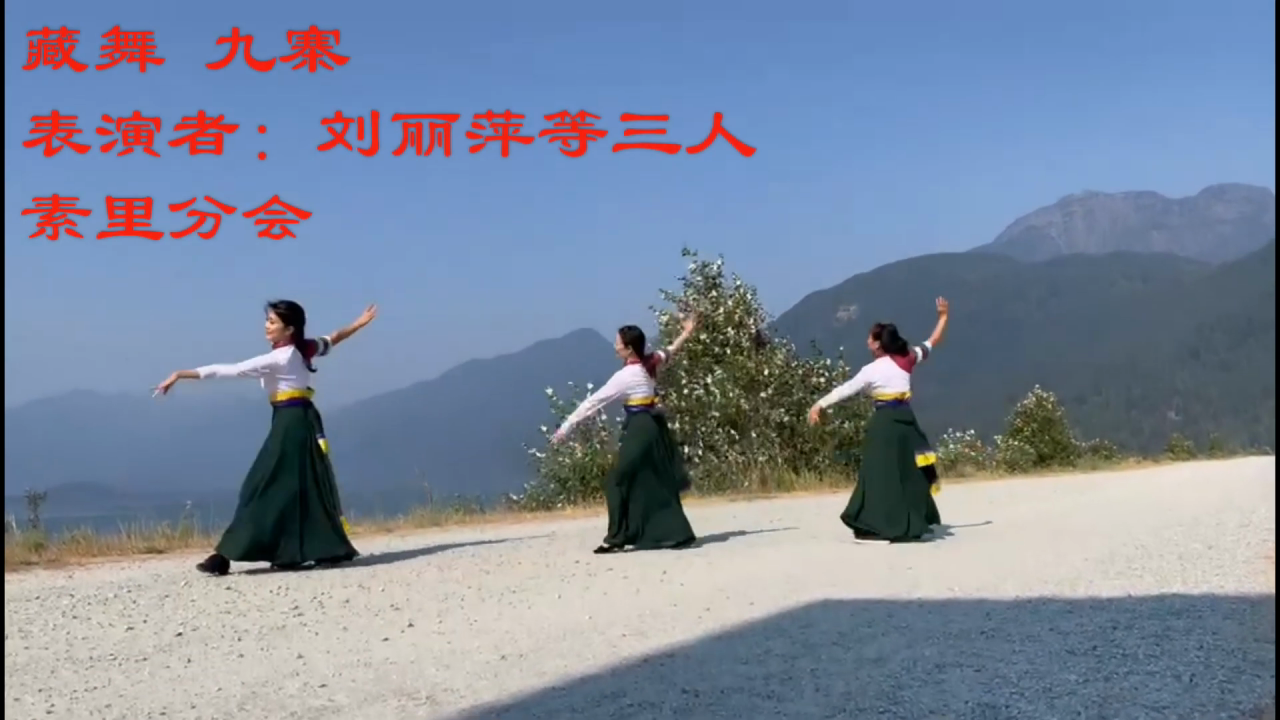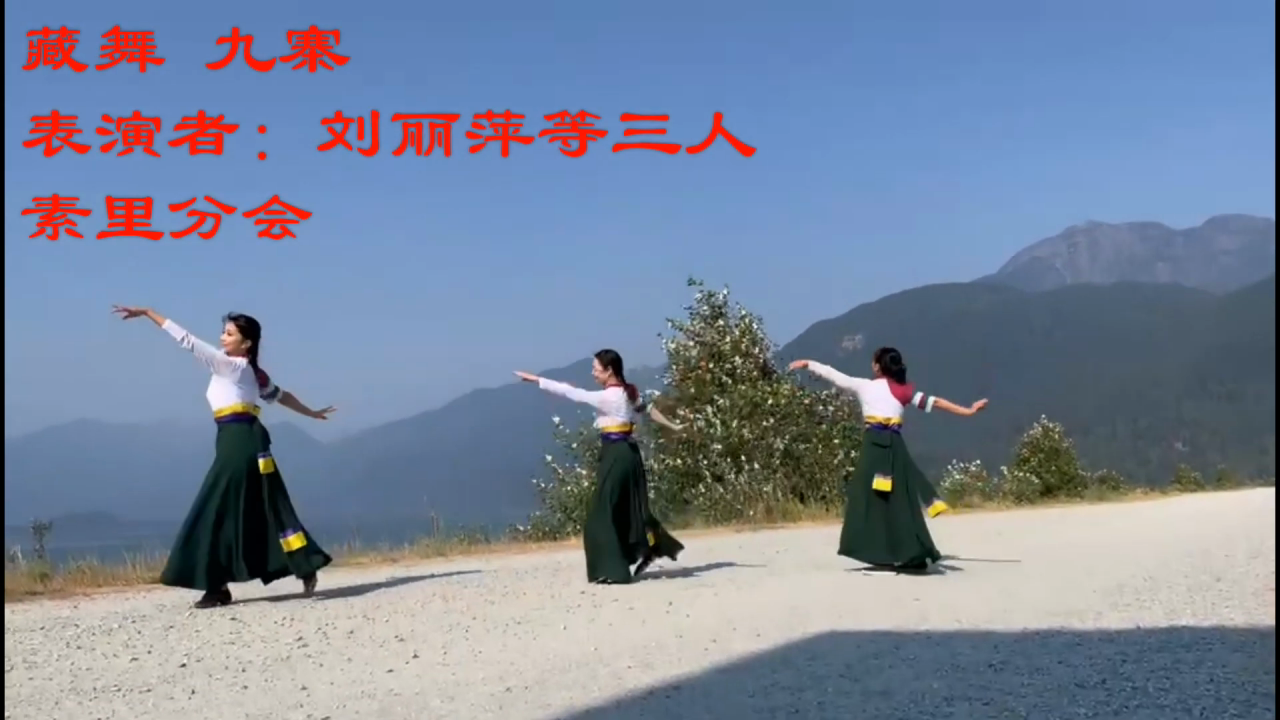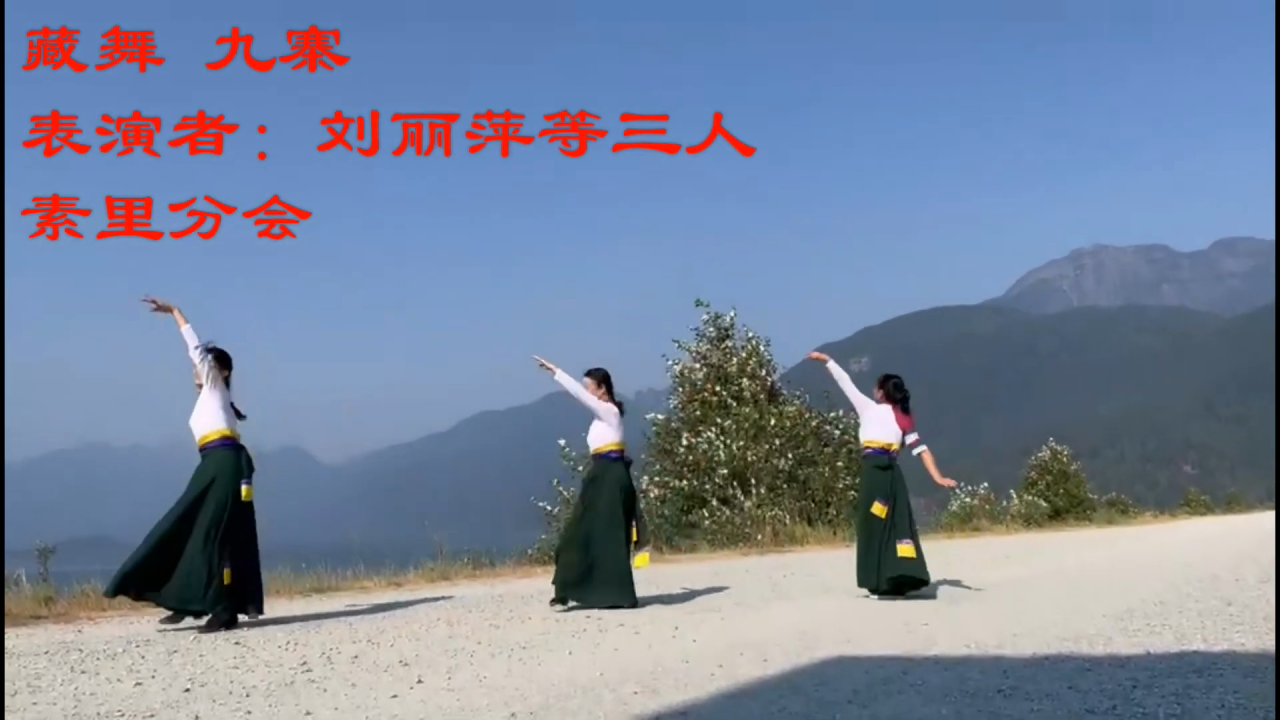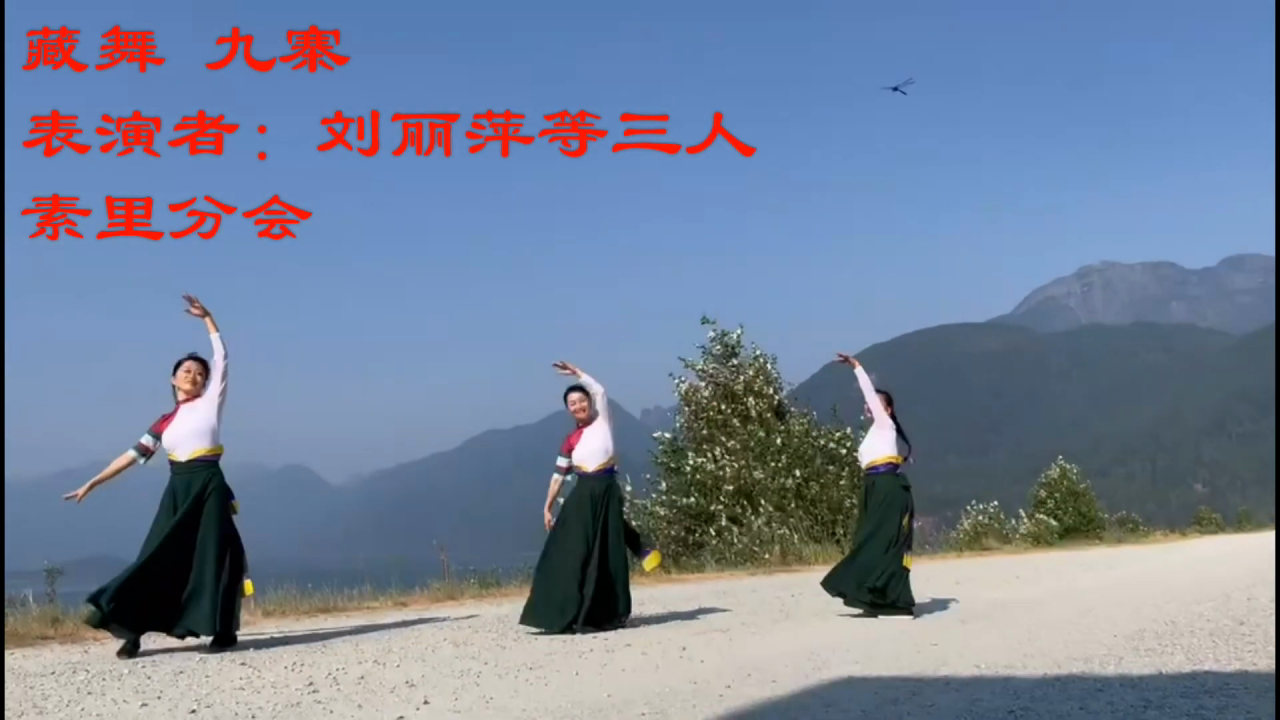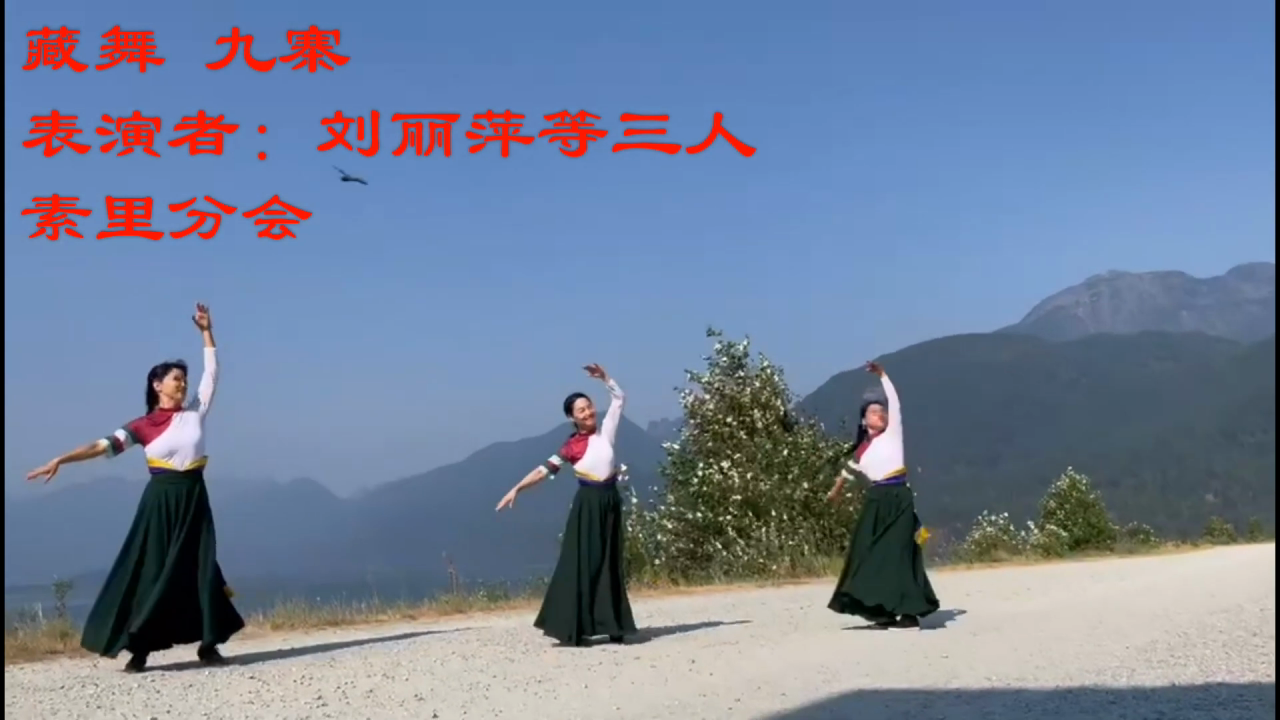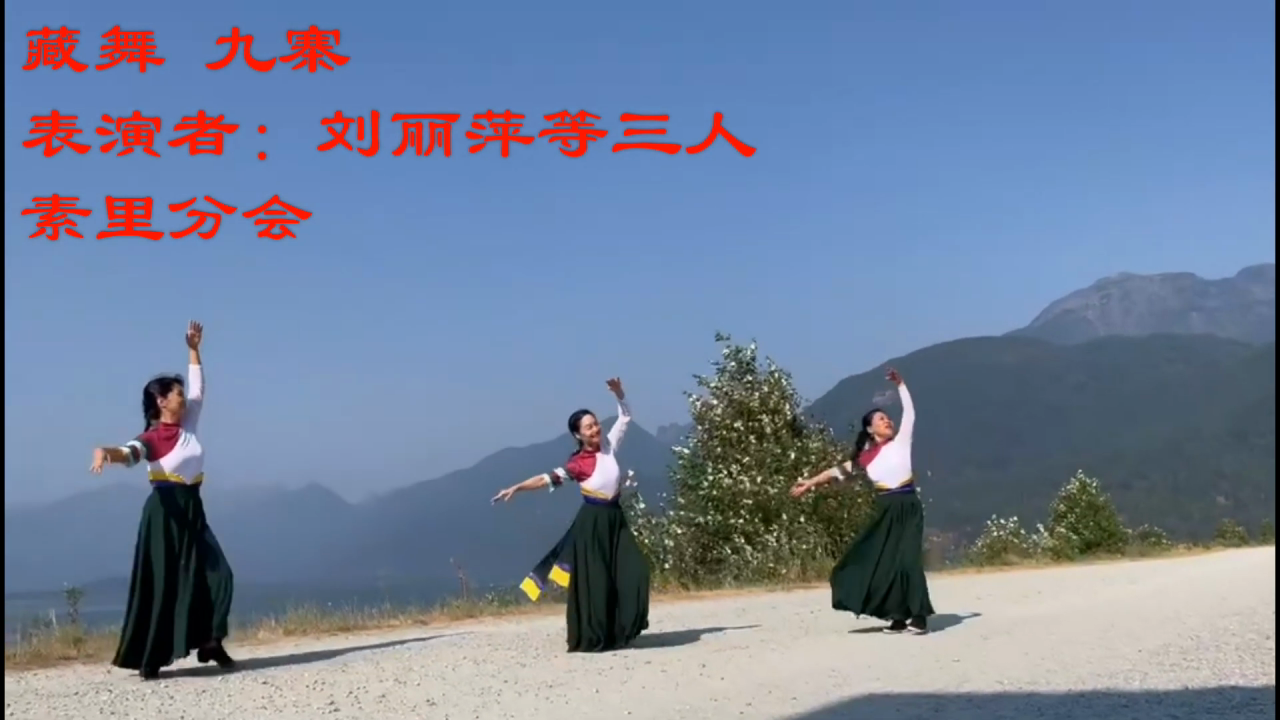
dt=0.3s
person 1, frame 1
left shoulder: (276, 359)
right shoulder: (303, 349)
left elbow: (228, 370)
right elbow: (330, 341)
left wrist: (181, 375)
right wrist: (359, 324)
left hip: (291, 423)
right hip: (301, 421)
left knee: (263, 488)
right knee: (310, 487)
left ankle: (228, 554)
right ankle: (336, 549)
person 1, frame 2
left shoulder: (228, 364)
right shoulder: (253, 372)
left elbow: (187, 340)
right elbow: (280, 396)
left wrist: (147, 312)
right wrist: (312, 413)
left hip: (237, 439)
right hip: (247, 439)
left knee: (219, 511)
right knee: (265, 509)
left ankle: (217, 586)
right ankle: (305, 567)
person 1, frame 3
left shoulder: (215, 392)
right shoulder: (210, 405)
left elbow: (197, 348)
left wrist: (174, 312)
left hip: (225, 467)
right hip: (215, 470)
left knee: (211, 537)
right knee: (190, 535)
left ankle: (224, 611)
right ankle: (184, 604)
person 1, frame 4
left shoulder: (210, 403)
right shoulder: (164, 423)
left elbow: (221, 359)
right elbow: (134, 455)
left wrist: (207, 317)
right wrist: (93, 483)
left hip: (208, 485)
right hip: (178, 489)
left knee: (211, 558)
right knee: (160, 557)
left ankle: (223, 632)
right ankle: (131, 629)
person 1, frame 5
left shoulder: (195, 414)
right shoulder: (143, 426)
left elbow: (211, 372)
right elbow: (103, 446)
left wrist: (207, 332)
right wrist: (62, 460)
left hip: (194, 497)
right hip: (161, 498)
left knee: (198, 569)
right knee: (149, 570)
left ankle: (207, 643)
right ankle: (139, 648)
person 1, frame 6
left shoulder: (188, 427)
right shoulder: (151, 439)
left elbow: (196, 387)
right elbow: (124, 453)
left wrist: (194, 349)
right wrist: (103, 451)
left hip: (192, 509)
right hip: (165, 510)
left knee: (213, 576)
right knee: (162, 581)
left ankle: (209, 643)
right ankle: (153, 658)
person 2, frame 1
left shoulder: (625, 376)
right shoulder: (651, 361)
left elbow: (594, 400)
right elbow: (672, 351)
left wrist: (566, 426)
right wrist: (687, 332)
left hip: (640, 427)
right hip: (654, 424)
left knee: (620, 481)
right knee: (657, 481)
left ankle: (616, 539)
right ankle: (679, 533)
person 2, frame 2
left shoulder: (607, 397)
right shoulder: (628, 391)
left elbow: (571, 392)
right elbow: (648, 409)
left wrist: (537, 380)
right wrist: (673, 427)
left hip: (616, 454)
right hip: (626, 452)
left knee: (604, 513)
right knee: (624, 510)
left ankle: (613, 570)
right ankle: (649, 549)
person 2, frame 3
left shoulder: (609, 410)
right shoulder: (602, 415)
left elbow: (581, 392)
left wrist: (554, 370)
left hip: (611, 475)
right hip: (599, 474)
left knee: (610, 535)
right knee: (583, 533)
left ankle: (621, 595)
person 2, frame 4
left shoulder: (602, 423)
right shoulder: (572, 439)
left elbow: (600, 392)
right elbow: (558, 475)
left wrist: (578, 374)
right wrist: (548, 507)
left hip: (606, 491)
right hip: (583, 492)
left knee: (608, 555)
right knee: (572, 555)
left ankle: (609, 614)
right ankle: (565, 617)
person 2, frame 5
left shoulder: (606, 431)
right shoulder: (572, 447)
left elbow: (619, 400)
right elbow: (544, 470)
left wrist: (604, 378)
right wrist: (515, 489)
left hip: (611, 501)
right hip: (588, 504)
left knee: (609, 565)
right knee: (582, 565)
left ankle: (612, 624)
right ankle: (571, 628)
person 2, frame 6
left shoulder: (609, 446)
right shoulder: (577, 463)
left elbow: (625, 417)
right elbow: (547, 479)
left wrist: (619, 393)
right wrist: (516, 488)
left hip: (615, 518)
right hip: (592, 520)
left knee: (635, 570)
right knee: (595, 580)
left ankle: (623, 629)
right ankle: (592, 638)
person 3, frame 1
left shoulder: (872, 370)
right shoulder: (905, 359)
left elbow: (846, 389)
right elbow: (931, 344)
left wrist: (819, 405)
right wrist: (943, 316)
left hip: (885, 421)
right hip: (906, 418)
left knee: (878, 473)
right knee: (906, 471)
left ankle: (880, 528)
right ankle: (912, 525)
person 3, frame 2
left shoulder: (865, 386)
right shoulder: (904, 390)
left elbow: (836, 376)
right elbow: (934, 401)
left wrist: (808, 364)
right wrist: (968, 410)
left hip: (874, 444)
right hip: (895, 445)
left knee: (874, 500)
right knee: (900, 500)
left ankle: (884, 559)
right ankle: (915, 557)
person 3, frame 3
left shoulder: (870, 408)
right shoulder: (904, 420)
left elbow: (847, 385)
right elbow: (921, 449)
left wrist: (826, 360)
right wrist: (937, 477)
left hip: (874, 468)
right hip: (892, 470)
left knee: (874, 525)
right knee: (893, 524)
left ankle: (886, 582)
right ankle: (899, 581)
person 3, frame 4
left shoulder: (885, 425)
right shoulder: (880, 432)
left elbow: (870, 392)
left wrist: (856, 365)
right wrist: (904, 502)
left hip: (887, 487)
right hip: (877, 489)
left knee: (882, 542)
right knee: (876, 543)
left ankle: (896, 602)
right ankle: (888, 601)
person 3, frame 5
left shoulder: (893, 434)
right shoulder: (863, 448)
left elbow: (895, 404)
right elbow: (849, 469)
left wrist: (882, 376)
right wrist: (836, 490)
left hip: (898, 498)
right hip: (875, 501)
left knee: (897, 553)
right knee: (872, 555)
left ankle: (910, 614)
right ankle: (887, 613)
person 3, frame 6
left shoulder: (901, 442)
right shoulder: (865, 456)
left elbow: (909, 412)
right elbow: (839, 471)
left wrist: (900, 384)
right wrist: (809, 484)
left hip: (907, 506)
right hip: (886, 509)
left knee: (907, 558)
right knee: (881, 560)
left ankle: (918, 615)
right ankle: (900, 616)
